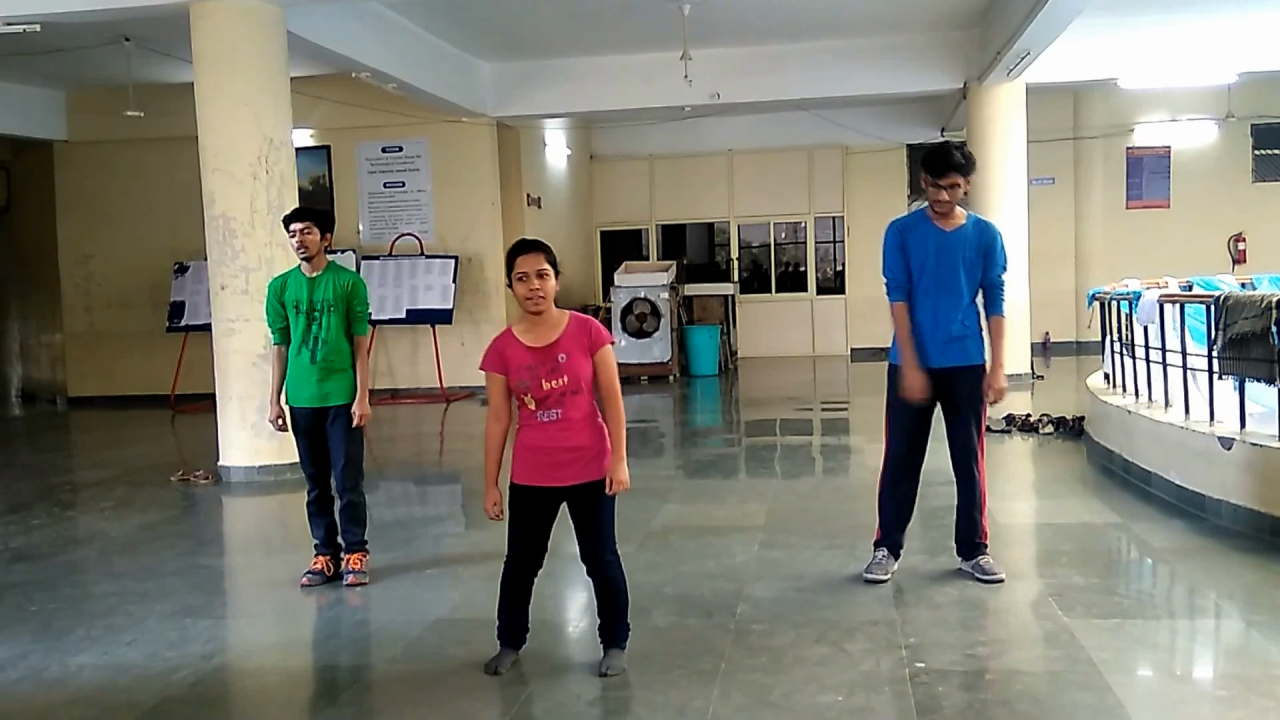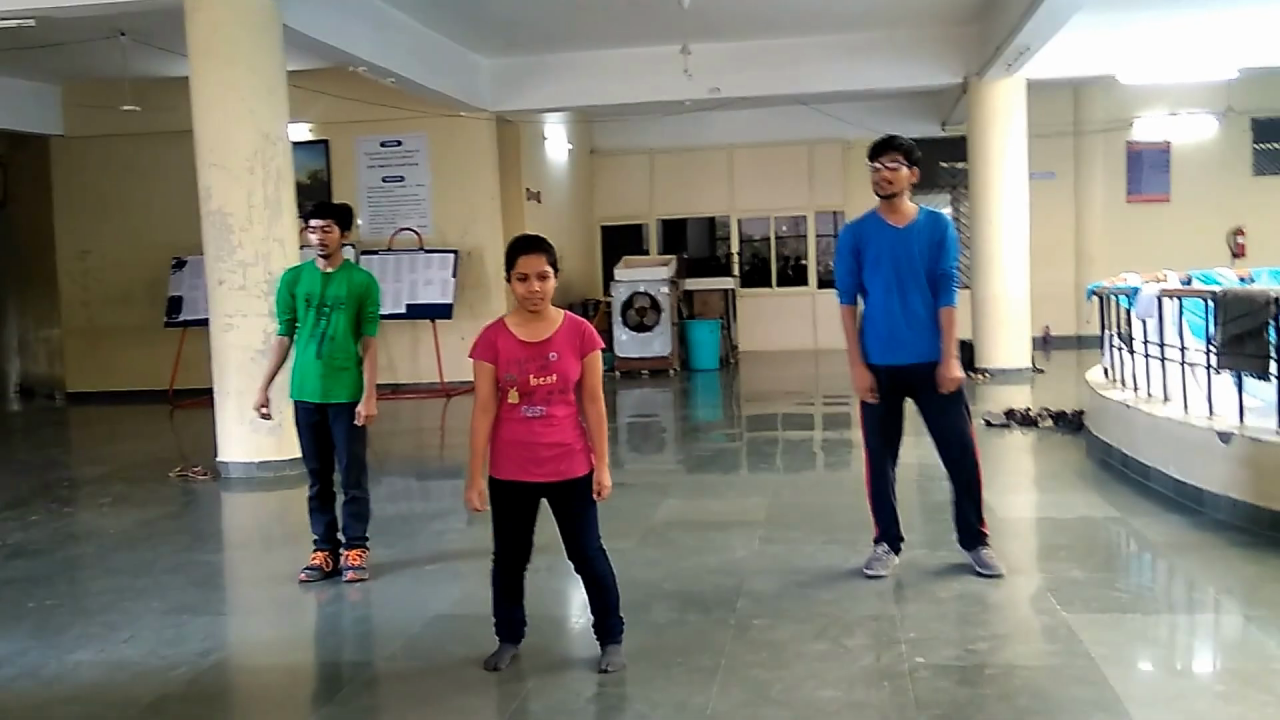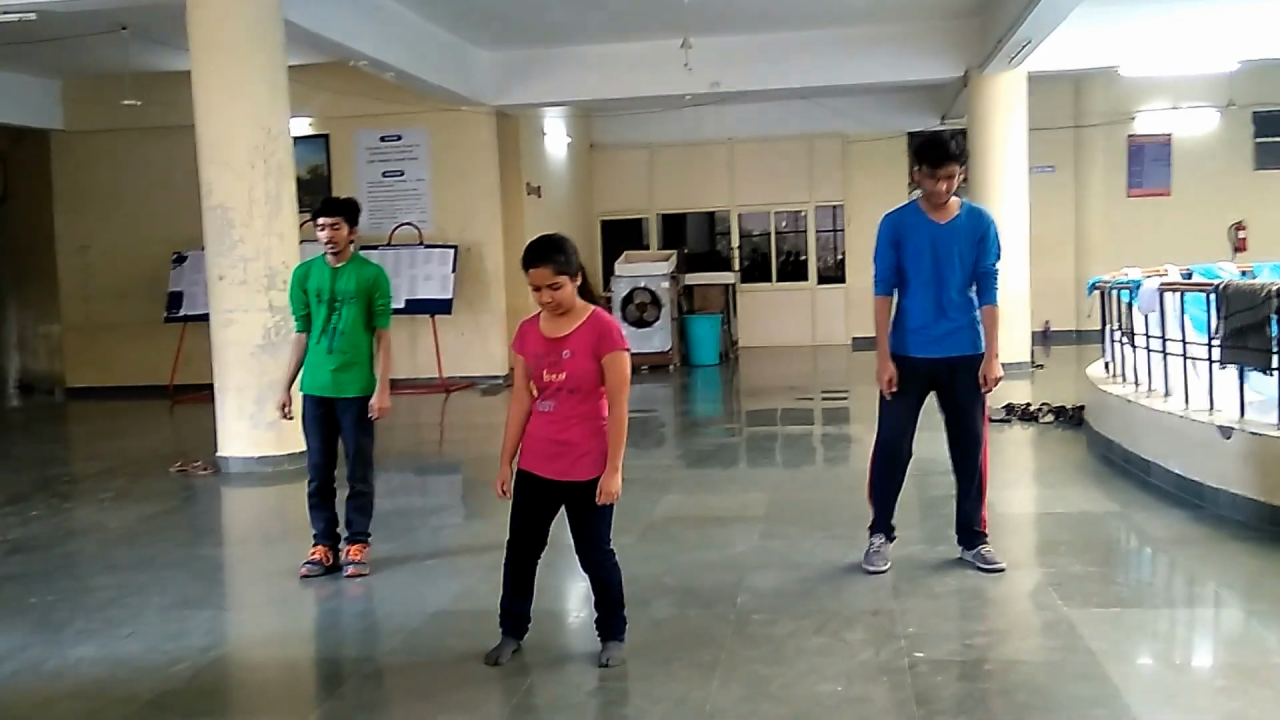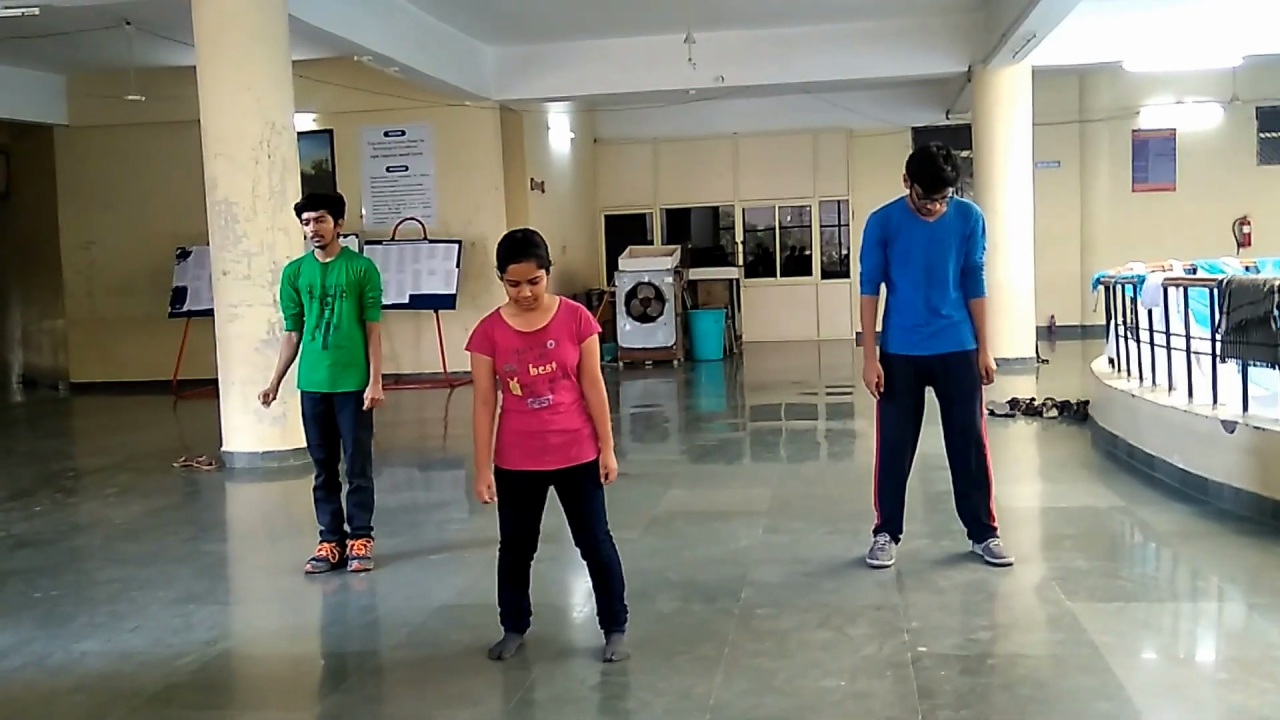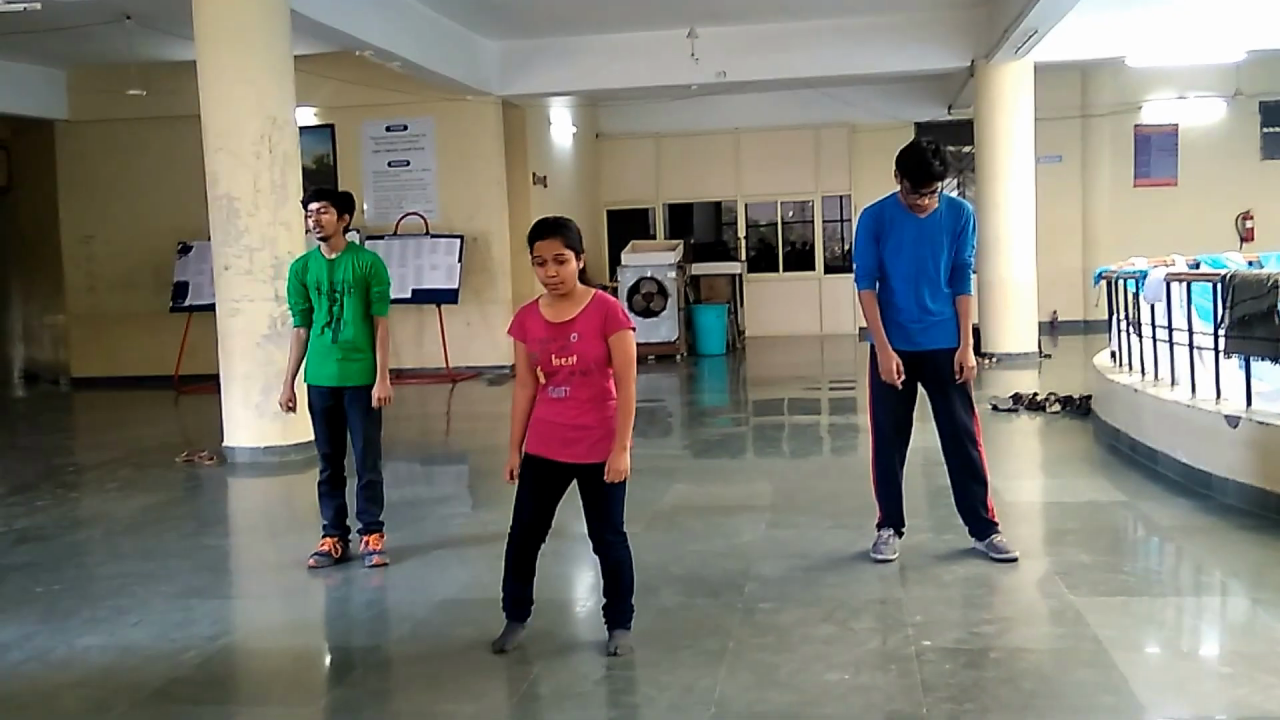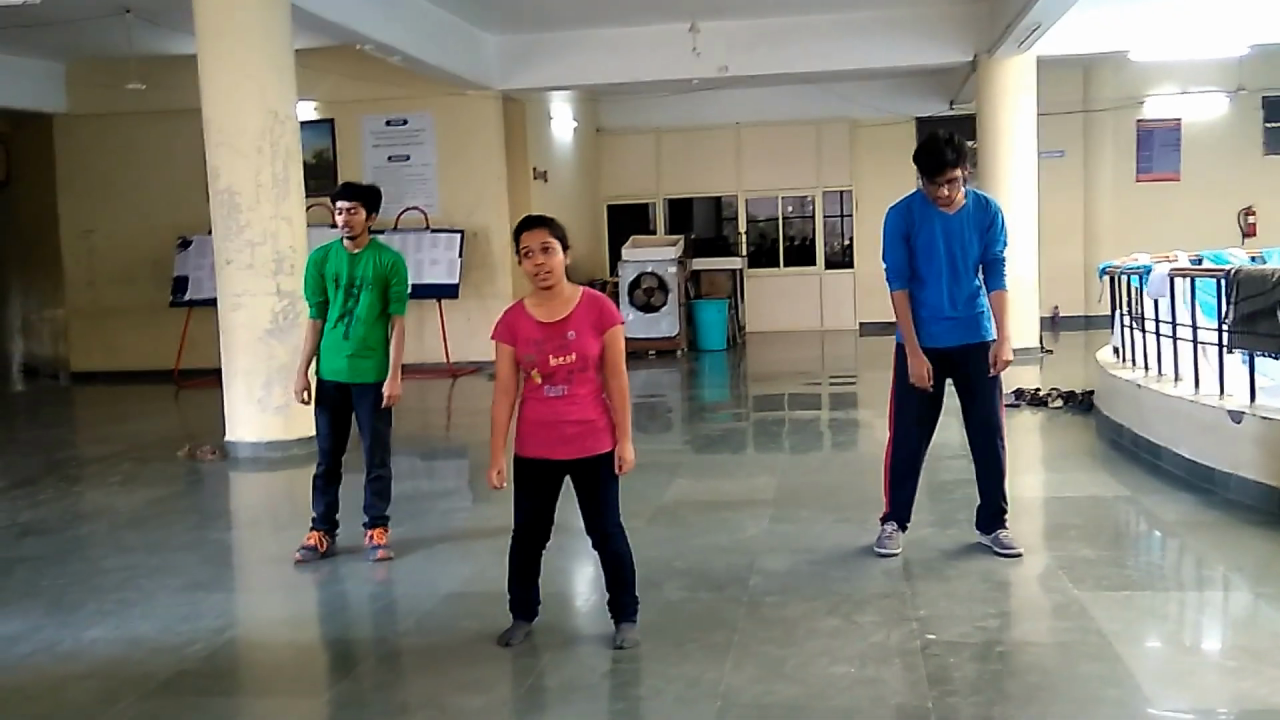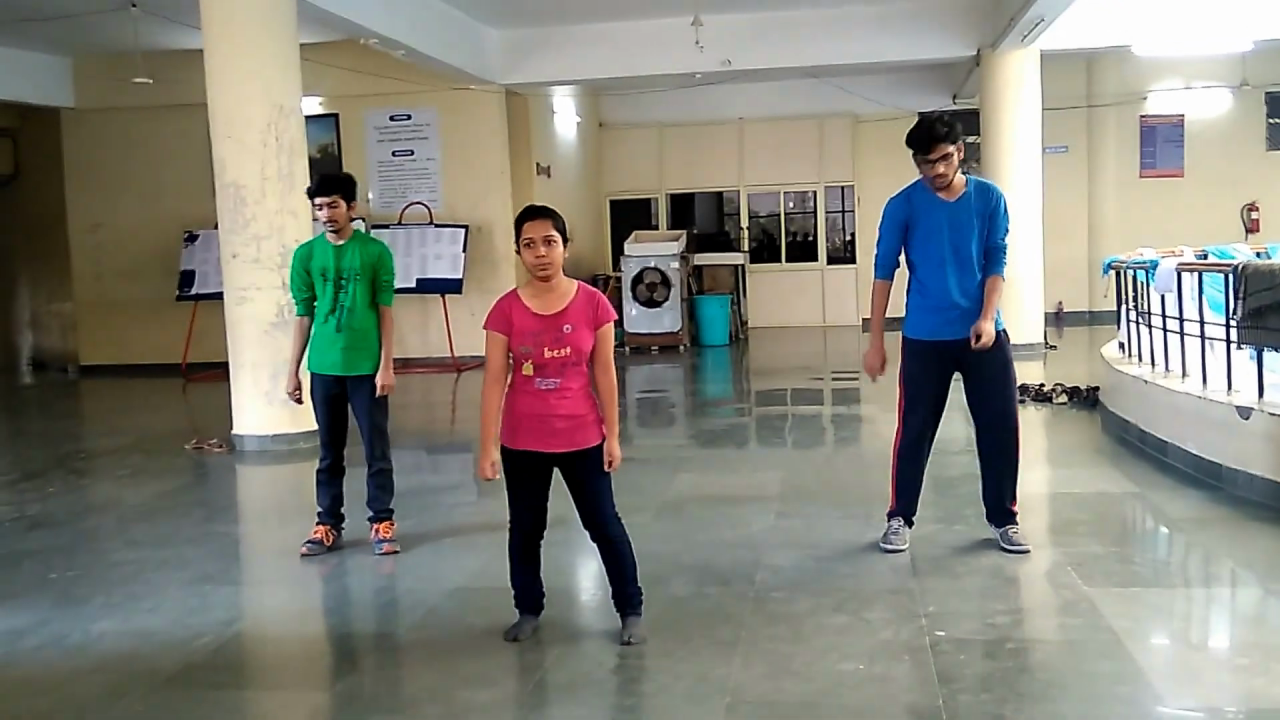
dt=0.7s
person 1, frame 1
left shoulder: (587, 331)
right shoulder: (502, 348)
left elbow: (611, 398)
right elbow: (498, 419)
left wrist: (619, 460)
right wrist: (491, 484)
left hip: (589, 470)
right hip: (531, 476)
left knee: (601, 559)
right knee: (521, 561)
left ankle: (615, 644)
right ankle: (510, 643)
person 1, frame 2
left shoulder: (579, 331)
right shoulder: (492, 338)
left elbow: (593, 402)
right elbow: (484, 410)
left wrist: (602, 465)
right wrist: (475, 476)
left hip: (571, 468)
right hip: (510, 472)
left knee: (588, 555)
right knee: (509, 557)
left ankle: (611, 639)
right ankle: (509, 639)
person 1, frame 3
left shoulder: (603, 329)
right shoulder: (527, 331)
left elbow: (618, 405)
right elbow: (520, 400)
left wrist: (613, 470)
right wrist: (505, 462)
left hip: (587, 468)
right hip: (534, 466)
left knee: (594, 554)
right knee: (520, 550)
left ankle: (613, 635)
right ankle: (512, 632)
person 1, frame 4
left shoulder: (575, 318)
right shoulder: (488, 331)
left elbow: (593, 386)
right elbow: (484, 403)
left wrist: (607, 448)
right wrist: (483, 468)
left hip: (577, 454)
right hip: (517, 461)
left knee: (595, 542)
right knee: (516, 547)
left ankle: (615, 629)
right ankle: (514, 628)
person 1, frame 5
left shoulder: (608, 311)
right shoulder: (526, 319)
left elbow: (626, 385)
right elbow: (525, 386)
left wrist: (621, 449)
right wrist: (514, 448)
left hip: (598, 449)
right hip: (544, 449)
left knee: (608, 538)
right knee: (524, 533)
left ankle: (619, 624)
right ankle: (515, 618)
person 1, frame 6
left shoulder: (598, 307)
right shoulder: (512, 321)
left elbow: (616, 378)
right elbow: (505, 391)
left wrist: (624, 440)
right wrist: (496, 456)
left hip: (594, 445)
right hip: (535, 450)
left knee: (607, 532)
right knee: (528, 534)
left ankle: (625, 617)
right ankle: (522, 615)
person 1, frame 7
left shoulder: (593, 303)
right shoulder: (506, 309)
left elbow: (604, 373)
right elbow: (494, 380)
left wrist: (613, 435)
right wrist: (487, 446)
left hip: (582, 438)
right hip: (522, 442)
left knee: (604, 524)
right knee: (525, 528)
left ankle: (631, 610)
right ankle: (528, 610)
person 2, frame 1
left shoulder: (985, 234)
right shoulder: (901, 232)
left elbow: (995, 303)
right elbow: (898, 299)
left wrist: (997, 368)
right wrist: (909, 364)
left hip: (966, 365)
right hip: (913, 365)
left knee: (969, 458)
right knee: (900, 457)
left ankle: (973, 549)
right ankle: (887, 547)
person 2, frame 2
left shoulder: (938, 226)
right shoulder: (855, 234)
left elbow: (947, 294)
right elbow: (847, 300)
left wrist: (950, 357)
right wrist: (857, 364)
left hip: (931, 359)
right hip: (879, 362)
left knee: (960, 449)
right knee: (880, 455)
left ankle: (974, 540)
right ankle: (887, 542)
person 2, frame 3
left shoulder: (980, 223)
right shoulder: (895, 224)
left elbow: (988, 291)
right elbow: (883, 291)
left wrist: (992, 355)
right wrist: (883, 356)
left hip: (964, 354)
right hip: (908, 354)
left knee: (970, 447)
right knee: (892, 444)
left ankle: (973, 538)
right ankle: (880, 533)
person 2, frame 4
left shoulder: (969, 217)
right shoulder: (882, 222)
left elbow: (974, 284)
right elbow: (869, 289)
left wrist: (984, 348)
right wrist: (870, 356)
left hip: (957, 348)
right hip: (900, 352)
left knee: (969, 442)
right knee: (894, 445)
left ankle: (983, 532)
right ankle: (886, 532)
person 2, frame 5
left shoulder: (960, 214)
right shoulder: (874, 218)
left elbow: (962, 282)
right elbow: (865, 285)
left wrist: (966, 344)
right wrist: (884, 348)
left hip: (945, 345)
right hip: (893, 346)
left knee: (963, 438)
right knee: (888, 440)
left ankle: (984, 528)
right ankle: (890, 526)
person 2, frame 6
left shoulder: (987, 211)
right shoulder: (901, 216)
left elbow: (995, 277)
right elbow: (898, 284)
left wrist: (1003, 338)
right wrist: (914, 351)
left hip: (976, 340)
right hip: (921, 343)
left knee: (990, 435)
right knee: (907, 437)
left ankle: (992, 523)
right ankle: (894, 521)
person 2, frame 7
left shoulder: (989, 198)
right shoulder: (902, 205)
left elbow: (996, 263)
right elbow: (884, 272)
left wrist: (987, 318)
right wrist: (875, 341)
left hip: (981, 332)
right hip: (925, 337)
left knee: (1001, 424)
right knee: (915, 431)
left ankle: (1003, 518)
right ankle: (900, 518)
person 3, frame 1
left shoulder: (349, 282)
right shoulder: (280, 287)
left elbow: (360, 344)
right elbow: (280, 347)
left wrist: (362, 396)
right wrist: (275, 401)
left hip: (342, 397)
right hip: (302, 399)
left knee: (348, 480)
right knee: (316, 482)
left ankle: (355, 553)
right ankle: (325, 554)
person 3, frame 2
left shoulder: (362, 282)
right shoulder: (293, 279)
left elbow: (369, 344)
right elbow: (284, 338)
left wrist: (370, 395)
right wrist: (265, 386)
left hip: (346, 394)
right hip: (306, 393)
left knee: (353, 477)
right knee: (318, 478)
left ankle: (355, 549)
right ankle: (324, 549)
person 3, frame 3
left shoulder: (372, 275)
right shoulder: (305, 274)
left elbow: (382, 337)
right elbow: (302, 335)
left wrist: (382, 388)
right wrist: (286, 387)
left hip: (357, 389)
right hip: (316, 388)
left knee: (359, 473)
right knee: (319, 473)
left ankle: (357, 544)
right ankle: (324, 544)
person 3, frame 4
left shoulder: (362, 267)
right shoulder: (294, 272)
left elbow: (373, 329)
right elbow: (293, 332)
left wrist: (375, 380)
right wrist: (275, 381)
left hip: (353, 383)
right hip: (313, 383)
left knee: (357, 466)
right knee: (323, 468)
left ankle: (360, 538)
right ankle: (331, 540)
person 3, frame 5
left shoulder: (368, 262)
right shoulder: (302, 268)
left elbow: (380, 324)
right elbow: (300, 329)
left wrist: (383, 377)
right wrist: (288, 382)
left hip: (361, 377)
right hip: (321, 378)
left knee: (367, 461)
right knee: (329, 463)
left ankle: (371, 534)
right ankle: (334, 536)
person 3, frame 6
left shoulder: (389, 261)
right shoulder: (320, 259)
left elbow: (397, 323)
right elbow: (316, 320)
left wrist: (394, 376)
right wrist: (302, 371)
left hip: (372, 374)
right hip: (331, 373)
left knee: (377, 456)
right knee: (328, 457)
left ankle: (376, 529)
right ankle: (322, 531)
person 3, frame 7
left shoulder: (375, 251)
right shoulder: (305, 255)
left elbow: (385, 313)
right elbow: (304, 316)
left wrist: (386, 365)
right wrist: (293, 370)
left hip: (366, 366)
right hip: (324, 368)
left knee: (376, 449)
right knee: (329, 452)
left ankle: (382, 523)
right ankle: (328, 525)
